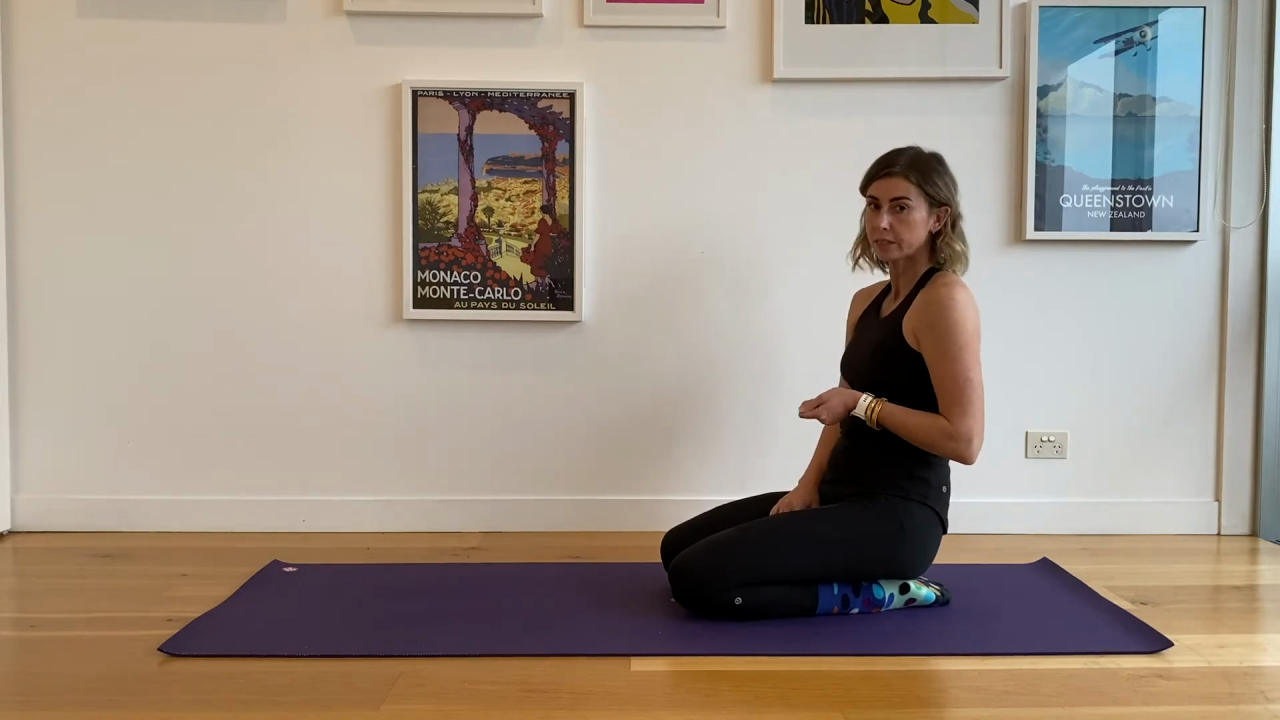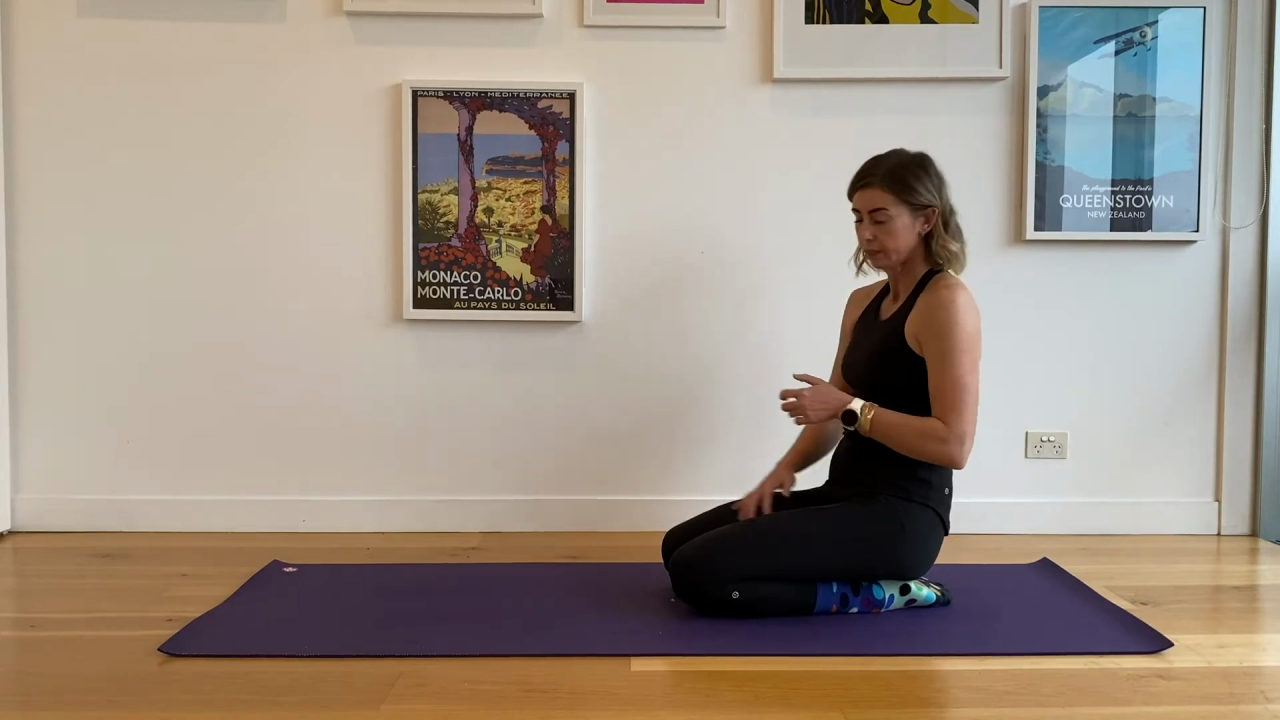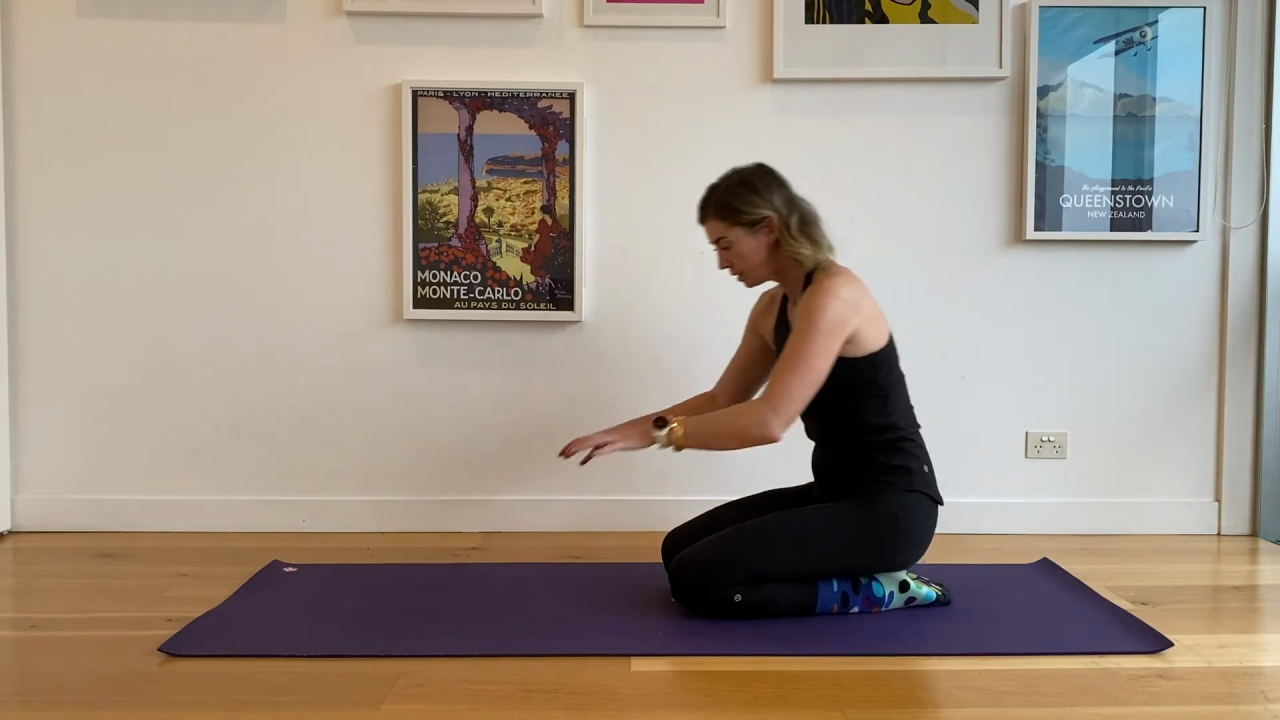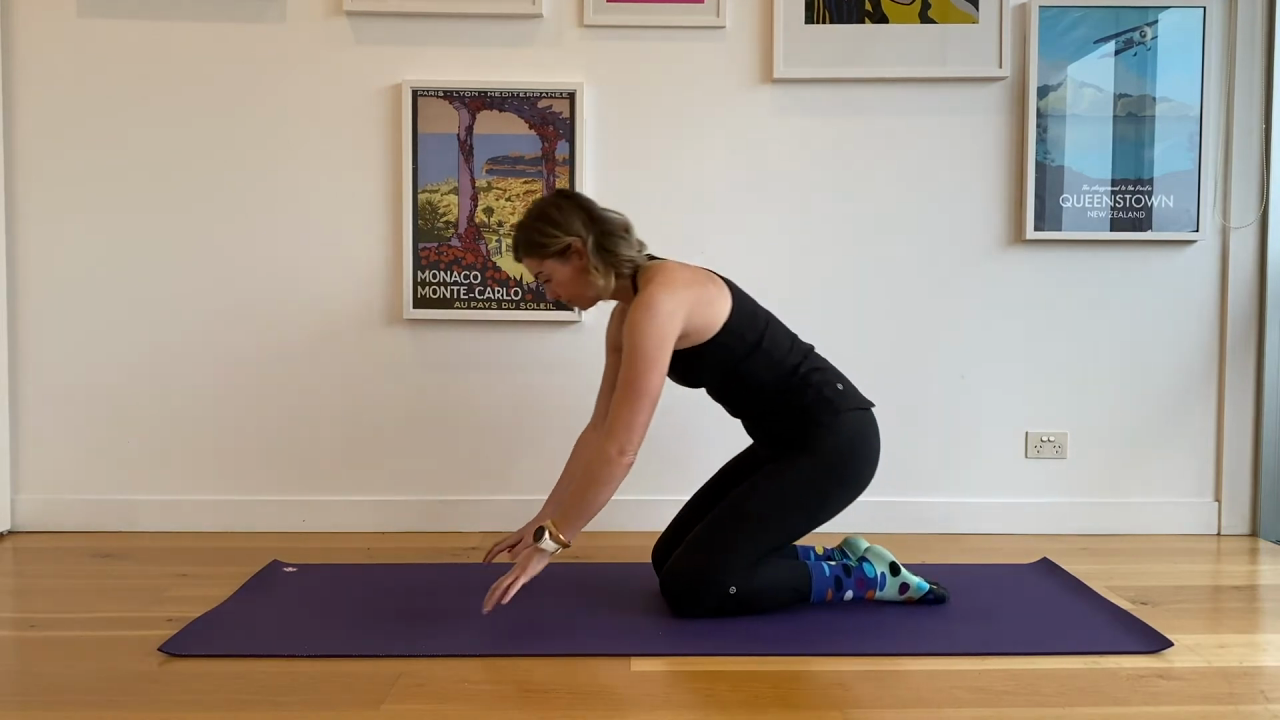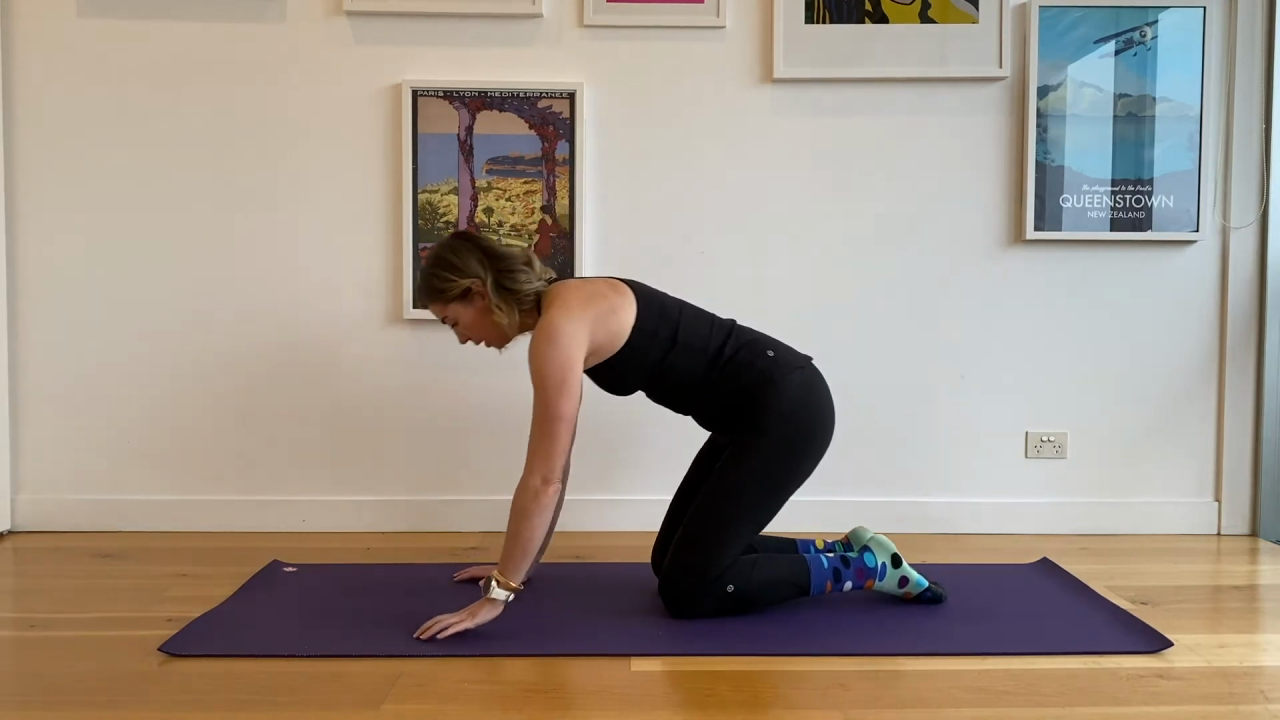
dt=0.4s
person 1, frame 1
left shoulder: (945, 299)
right shoulder: (866, 301)
left elbow: (964, 439)
left wrist: (864, 405)
right wrist: (808, 485)
left hip: (898, 516)
right hip: (843, 495)
left knee: (698, 578)
right knee: (679, 549)
left ankle: (879, 594)
right ankle: (868, 581)
person 1, frame 2
left shoulder: (947, 302)
right shoulder: (864, 302)
left elbow: (952, 446)
left wrist: (851, 409)
right wrist: (786, 467)
left hip: (900, 516)
right hip: (847, 496)
left knee: (700, 573)
right knee: (680, 547)
left ankle: (872, 594)
right ankle: (862, 578)
person 1, frame 3
left shoulder: (835, 296)
right shoulder: (774, 306)
left elbow: (770, 422)
right elbow: (725, 399)
left wrist: (659, 432)
right wrist: (639, 424)
left hip: (889, 507)
right hip: (839, 492)
left knee: (700, 581)
right knee: (681, 551)
left ankle: (867, 593)
right ankle: (855, 570)
person 1, frame 4
left shoulder: (659, 301)
right shoulder: (631, 310)
left elbow: (620, 450)
right elbow: (600, 429)
left wrist: (549, 543)
right wrist: (545, 521)
left hip: (834, 438)
right hip: (789, 437)
left knee: (692, 587)
right knee: (672, 559)
left ankle: (858, 577)
right ankle: (837, 557)
person 1, frame 5
left shoulder: (560, 326)
right shoulder: (562, 316)
left elbow: (544, 477)
right elbow: (552, 464)
left wrist: (500, 591)
right wrist: (520, 559)
left hip: (788, 406)
right hip: (761, 405)
left knee: (689, 589)
right knee: (671, 561)
left ankle: (861, 567)
right ankle: (841, 550)
